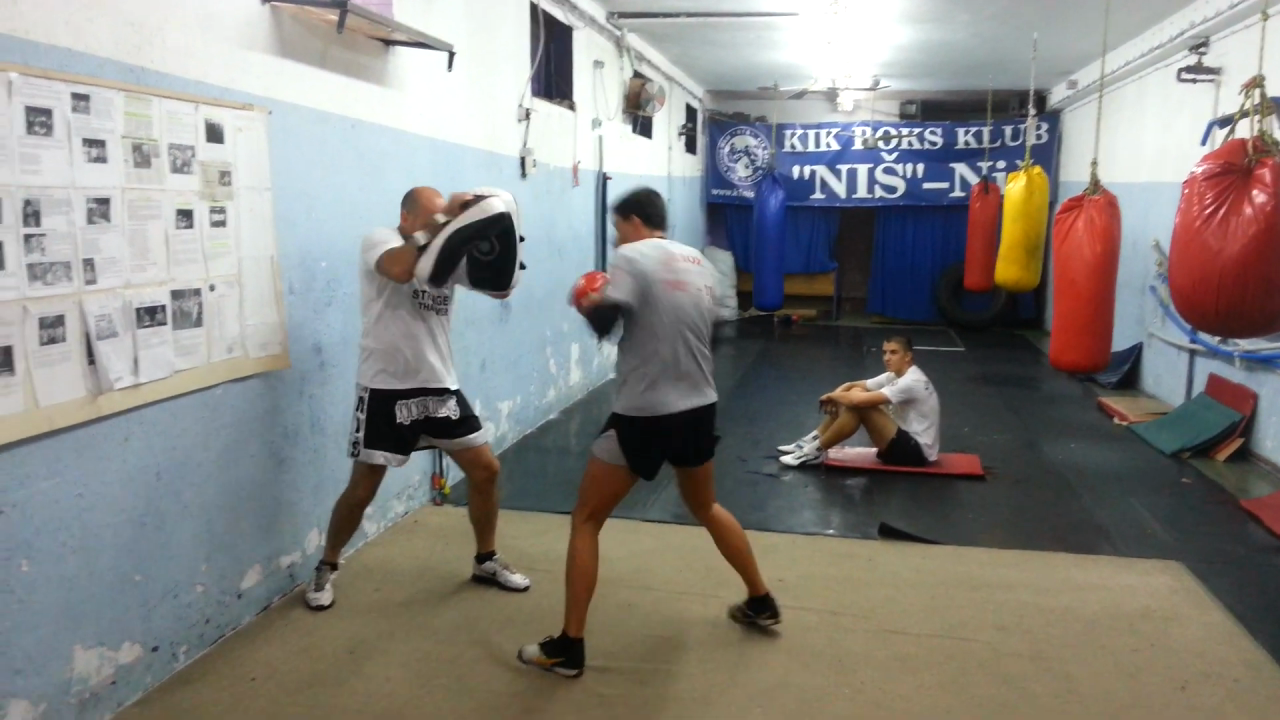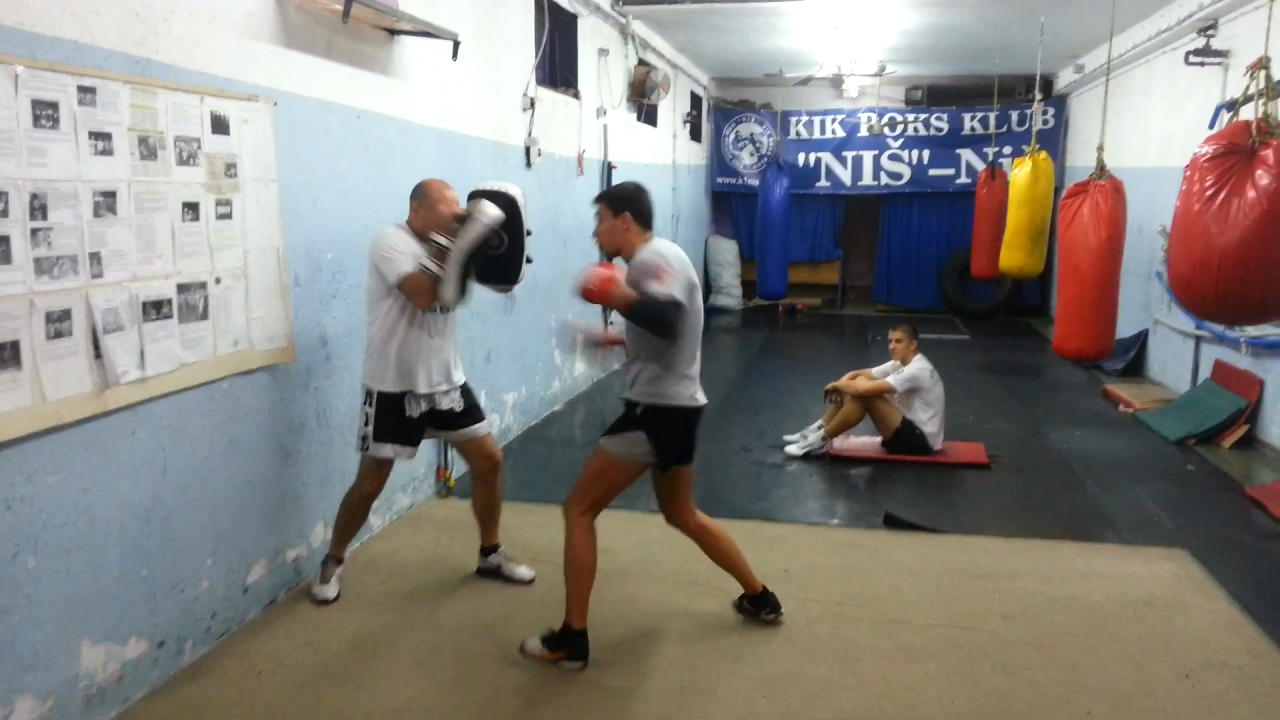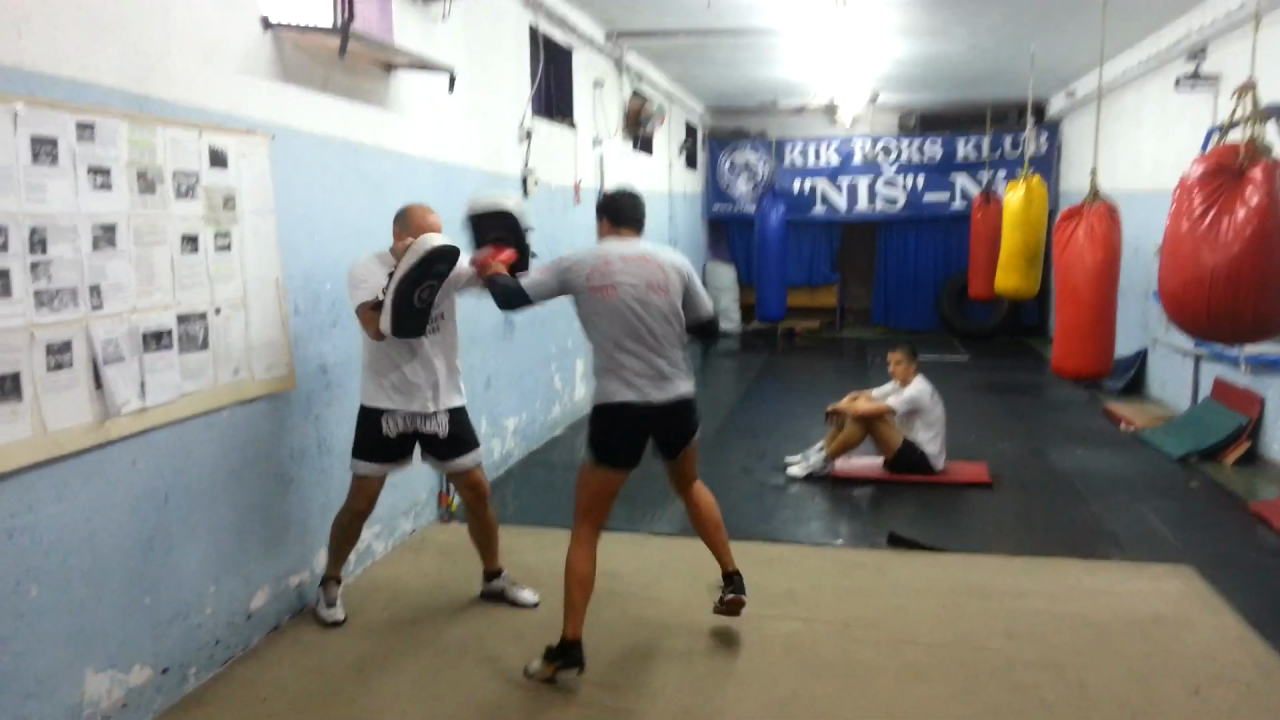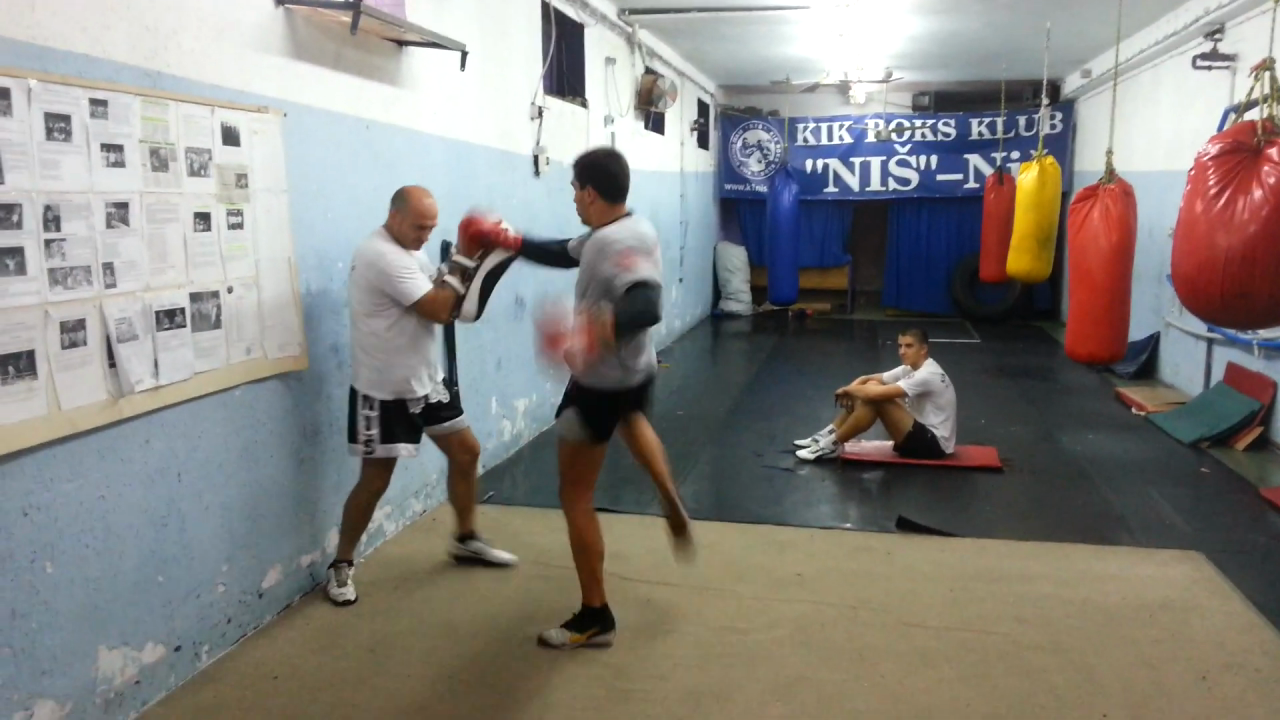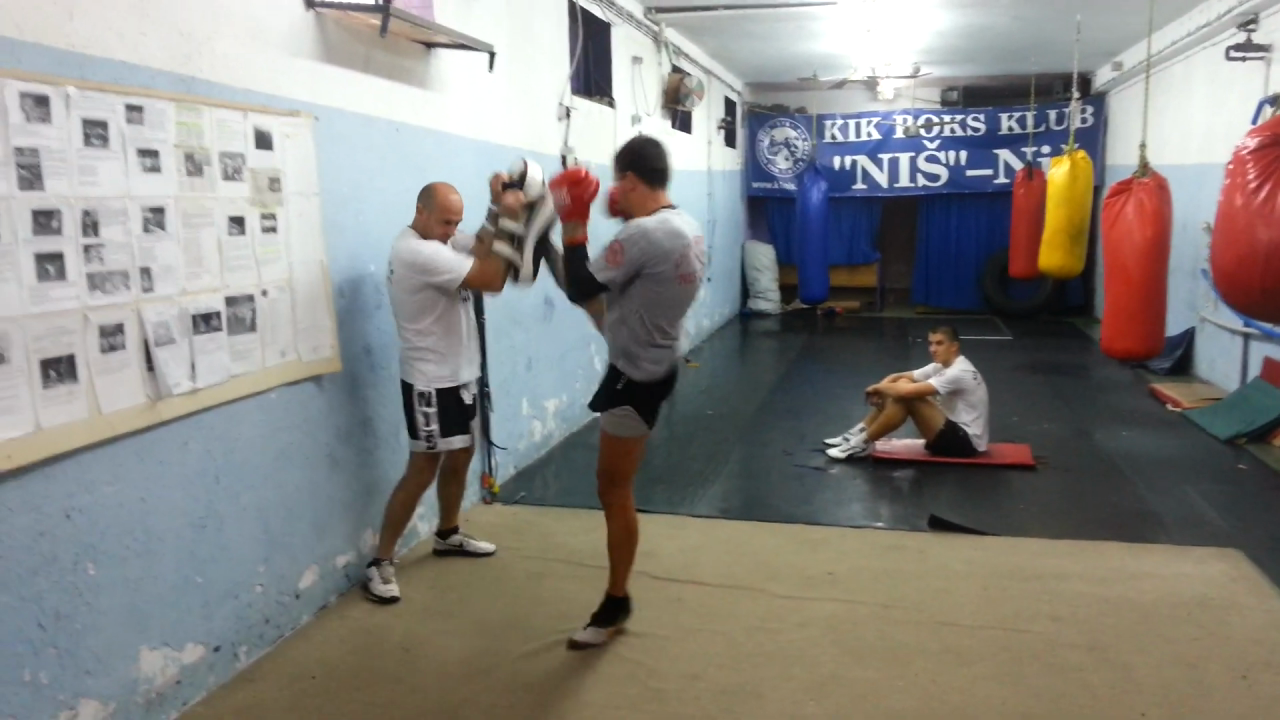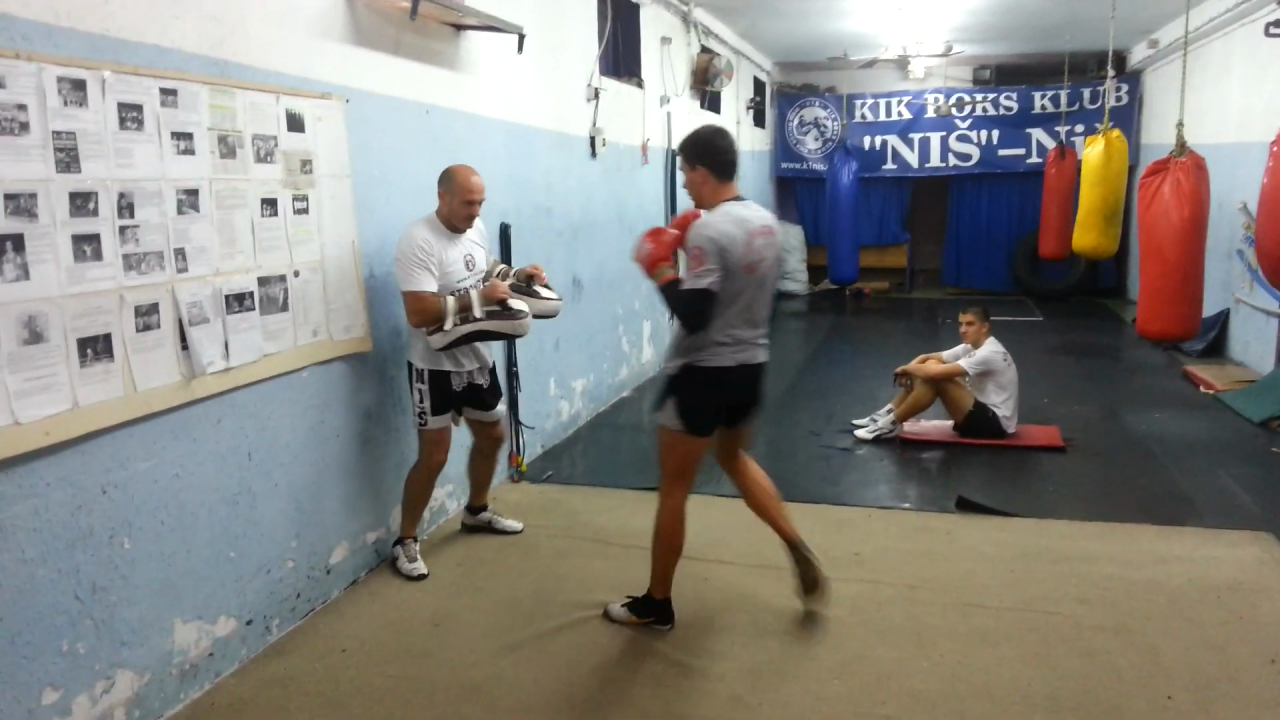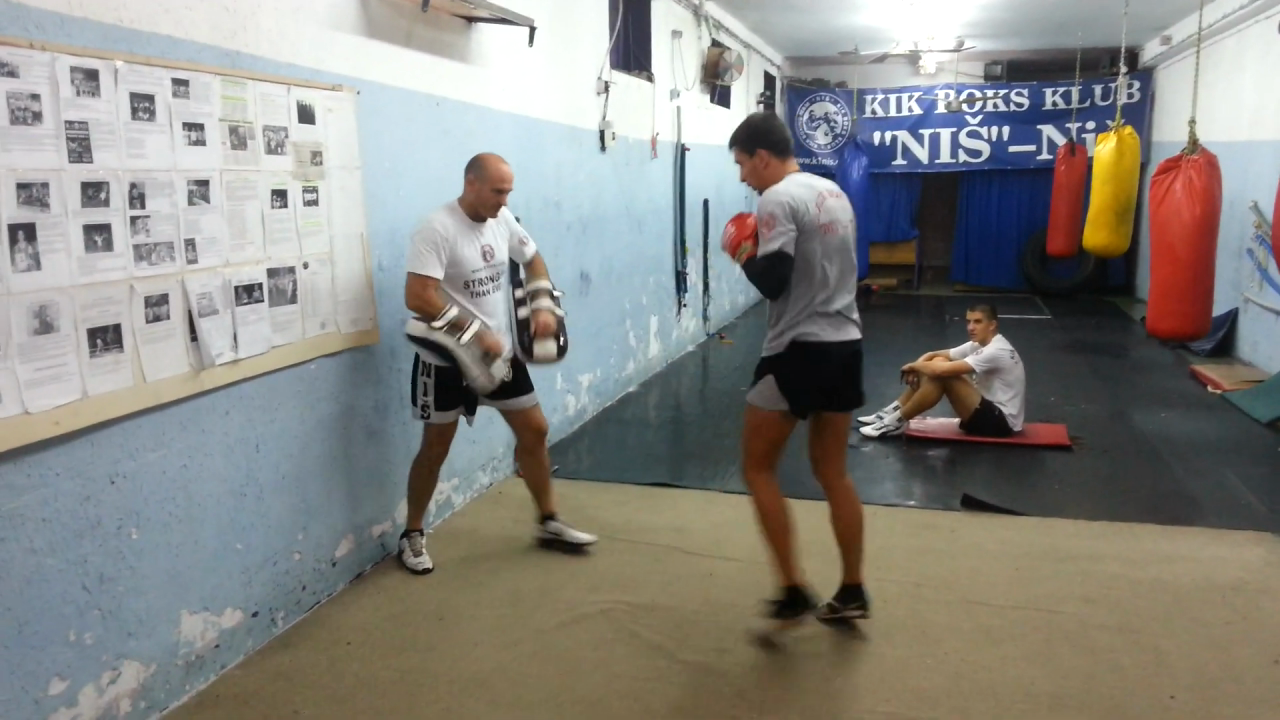
dt=0.3s
person 1, frame 1
left shoulder: (632, 256)
right shoulder: (699, 264)
left elbow: (602, 314)
left wrist: (587, 301)
left hip: (644, 415)
right hip: (699, 408)
left knee: (586, 520)
right knee: (706, 508)
left ankle: (568, 645)
right ankle: (761, 601)
person 1, frame 2
left shoulder: (658, 257)
right shoulder: (634, 265)
left elbow: (666, 321)
left wrist: (621, 297)
left hip: (661, 408)
right hip: (674, 406)
left knee: (579, 510)
right knee: (682, 515)
left ankle: (572, 639)
right ankle: (761, 598)
person 1, frame 3
left shoulder: (579, 261)
right shoulder: (675, 263)
left elbow: (514, 297)
right elbow: (708, 329)
left wrist: (491, 273)
left hip: (618, 409)
right hip: (676, 402)
left knee: (586, 527)
right knee: (689, 486)
left ankle: (568, 648)
right ankle: (731, 580)
person 1, frame 4
left shoulder: (627, 242)
right shoulder: (620, 230)
left elbow: (644, 307)
right elbow: (567, 253)
left wrist: (598, 330)
right wrist: (509, 240)
left hip: (603, 386)
right hip: (636, 373)
left knee: (574, 495)
right knee: (633, 423)
left ankle: (596, 617)
right ankle: (671, 502)
person 1, frame 5
left shoulder: (644, 235)
right shoulder: (680, 228)
left elbow: (583, 288)
left wrist: (573, 225)
left hip: (638, 378)
left knee: (613, 490)
left ankle: (615, 605)
person 1, frame 6
left shoulder: (710, 231)
right shoulder: (766, 221)
left elbow: (694, 315)
left wrist: (660, 271)
left hip: (702, 377)
right hip: (749, 367)
left knee: (673, 491)
right knee: (734, 458)
left ankle: (656, 603)
right ankle: (798, 551)
person 1, frame 7
left shoulder: (776, 200)
right shoulder: (833, 192)
left elbow: (775, 282)
left wrist: (744, 254)
left hip: (798, 353)
right hip: (845, 346)
left knee: (758, 469)
right knee: (832, 472)
left ankle: (793, 592)
right ankle: (852, 590)
person 2, frame 1
right shoulder: (379, 240)
right elbow: (401, 270)
right wrist: (443, 220)
left hip: (441, 387)
right hip: (386, 390)
left knee: (486, 470)
right knee: (361, 490)
left ankle: (486, 561)
right ankle: (326, 567)
person 2, frame 2
left shoulder: (448, 243)
right shoulder: (390, 242)
right elbow: (423, 296)
right wrist: (445, 238)
left hip: (446, 380)
right hip: (393, 386)
left knee: (489, 461)
right knee: (370, 484)
left ankle: (491, 554)
right ankle: (332, 561)
person 2, frame 3
right shoulder: (367, 270)
right elbow: (376, 328)
left hip: (442, 402)
right hip: (385, 406)
left knee: (476, 490)
right knee: (360, 502)
left ankle: (494, 578)
right ankle: (330, 583)
person 2, frame 4
left shoulder: (400, 249)
right shoulder: (381, 257)
left elbow: (436, 294)
right elbow: (440, 310)
left hip: (424, 379)
right hip: (384, 390)
left knee: (466, 450)
right knee: (375, 480)
left ankle: (468, 539)
right ankle: (341, 565)
person 2, frame 5
left shoulder: (433, 242)
right shoulder: (418, 254)
left elbow: (478, 254)
right elbow: (490, 279)
left wrist: (497, 214)
right wrist: (509, 222)
left hip: (456, 372)
right hip: (433, 381)
left knee: (461, 454)
right knee: (423, 470)
left ankle: (448, 534)
right ankle: (381, 562)
person 2, frame 6
left shoulder: (477, 230)
right shoulder: (418, 241)
left elbow: (490, 274)
right elbow: (419, 314)
left wrist: (519, 275)
right wrist: (478, 298)
left hip: (477, 360)
right hip: (436, 366)
left knee: (490, 436)
right knee: (433, 457)
left ankle: (476, 512)
right ankle: (406, 542)
person 2, frame 7
left shoulder: (503, 221)
right shoulder: (436, 228)
left elbow: (534, 259)
right elbow: (418, 298)
left wrist: (543, 306)
right wrist: (473, 335)
left hip: (500, 353)
right hip: (446, 359)
left knee: (534, 429)
right knee: (435, 449)
left ankle: (549, 521)
right ankle: (412, 534)
